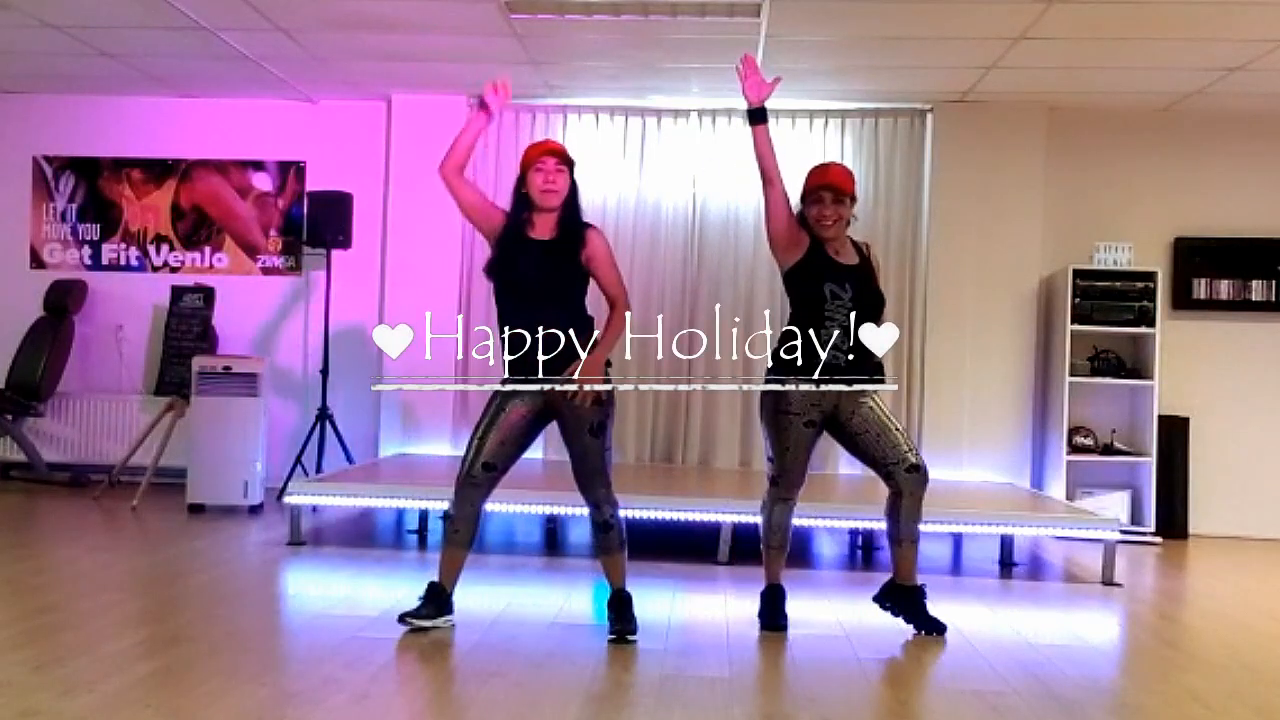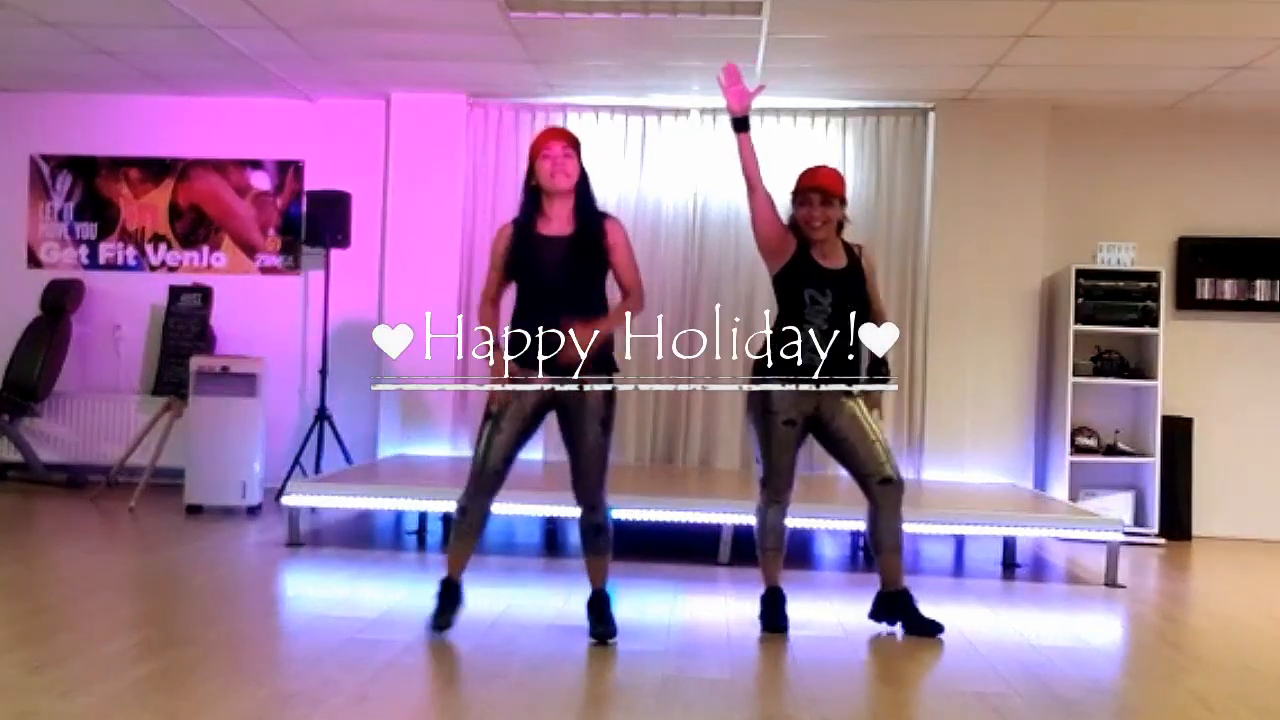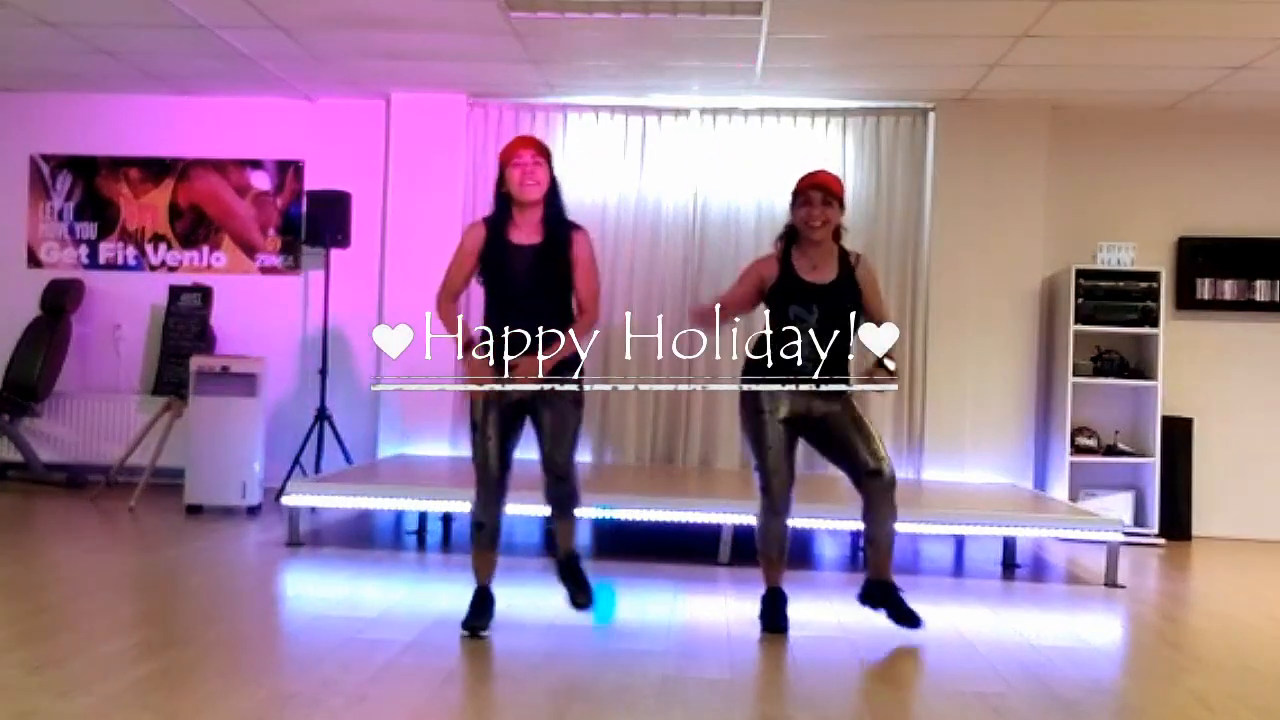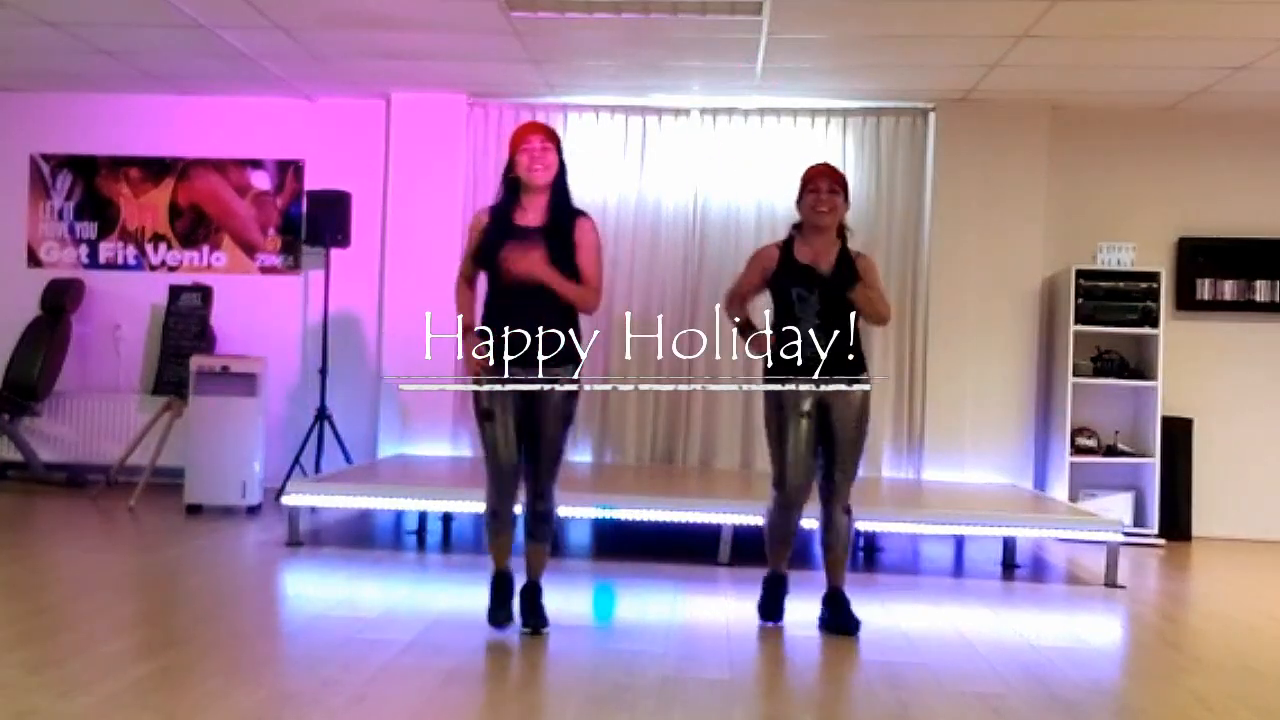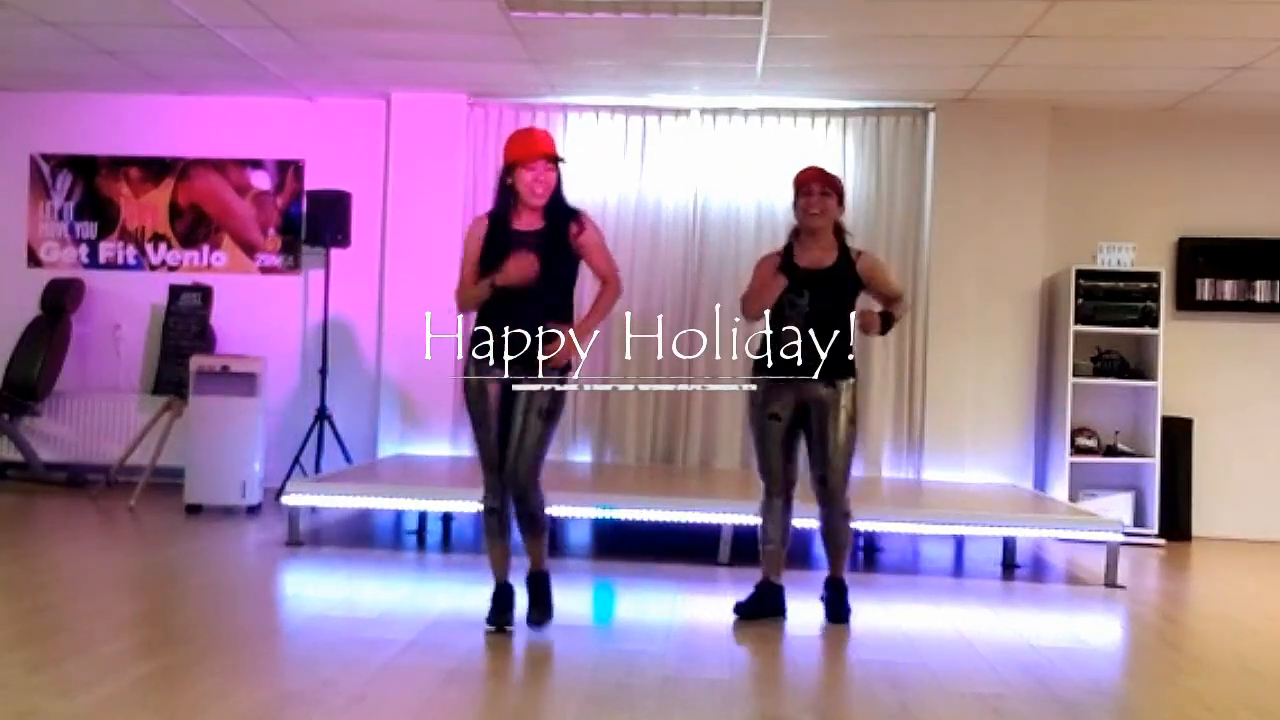
dt=0.5s
person 1, frame 1
left shoulder: (586, 239)
right shoulder: (503, 229)
left elbow: (620, 306)
right elbow: (450, 177)
left wrist: (598, 360)
right wrist: (482, 114)
left hip: (580, 382)
right hip: (520, 383)
left knee: (597, 492)
right knee: (470, 482)
left ankle: (620, 602)
right ankle: (440, 598)
person 1, frame 2
left shoulder: (606, 231)
right shoulder: (513, 235)
left elbow: (634, 297)
right elbow: (490, 300)
left wrist: (600, 329)
right wrist: (495, 358)
left hip: (588, 375)
right hip: (525, 374)
left knee: (590, 494)
right knee: (482, 479)
left ankle: (599, 600)
right ankle: (451, 587)
person 1, frame 3
left shoulder: (572, 238)
right shoulder: (480, 235)
left elbow: (589, 309)
right elbow: (447, 301)
left wrist: (555, 356)
right wrist: (476, 347)
left hip: (553, 373)
right hip: (496, 374)
left knee: (559, 472)
right knee: (490, 485)
left ankle: (567, 555)
right ankle: (482, 595)
person 1, frame 4
left shoulder: (577, 226)
right shoulder: (489, 221)
left elbow: (591, 300)
right elbow: (465, 281)
left wrist: (545, 272)
right wrist: (470, 334)
left hip: (555, 366)
right hip: (497, 365)
left knee: (541, 482)
right knee: (503, 477)
left ankle: (533, 590)
right ankle: (501, 576)
person 1, frame 5
left shoulder: (575, 227)
right shoulder: (487, 227)
left elbow: (612, 284)
right elbow: (462, 300)
left wrist: (582, 331)
right wrist: (497, 281)
left hip: (543, 367)
right hip: (487, 364)
left knee: (522, 474)
right knee: (495, 480)
left ankle: (538, 575)
right ankle: (500, 588)
person 2, frame 1
left shoulder: (865, 256)
right shoulder: (795, 247)
right elbow: (770, 179)
left wrist: (873, 370)
right wrist: (757, 111)
left hip: (854, 391)
right hip: (796, 387)
left knee: (911, 474)
right knee: (784, 488)
left ankle: (903, 588)
right ankle: (773, 592)
person 2, frame 2
left shoulder: (860, 259)
right shoulder: (783, 249)
left elbow: (876, 320)
right elbow: (754, 186)
left wrist: (876, 374)
right wrist: (740, 118)
left hip: (839, 392)
right hip: (781, 387)
left knee: (886, 484)
right knee: (776, 492)
left ankle: (894, 597)
right ankle: (772, 596)
person 2, frame 3
left shoulder: (856, 268)
right shoulder: (769, 267)
left elbow: (879, 321)
right elbow: (726, 311)
left wrist: (885, 361)
right wrist: (706, 315)
left hip: (829, 395)
right hip: (771, 391)
left knee: (880, 477)
right knee: (776, 497)
left ankle: (881, 584)
right ankle: (773, 597)
person 2, frame 4
left shoulder: (858, 264)
right shoulder: (772, 256)
left elbow: (882, 315)
right elbow: (734, 300)
left wrist: (840, 278)
right wrist: (751, 332)
left hip: (847, 386)
right hip: (790, 384)
left knee: (837, 494)
right knee: (792, 489)
left ankle: (835, 597)
right ankle: (776, 577)
person 2, frame 5
left shoulder: (859, 262)
right shoulder: (773, 262)
left elbow: (897, 299)
right elbow: (749, 309)
left wrist: (882, 321)
right wrist: (798, 267)
left hip: (832, 385)
right hip: (775, 384)
left knee: (831, 488)
right knee: (776, 487)
left ankle: (835, 582)
right ankle: (769, 587)
